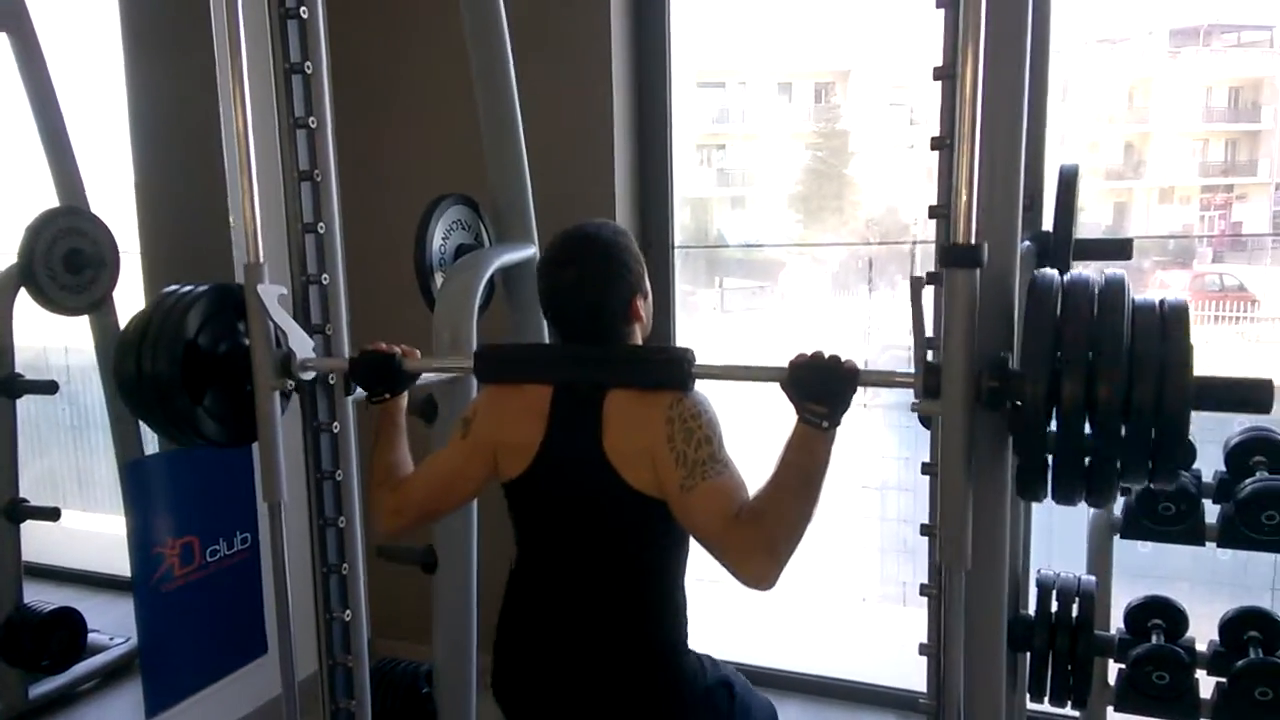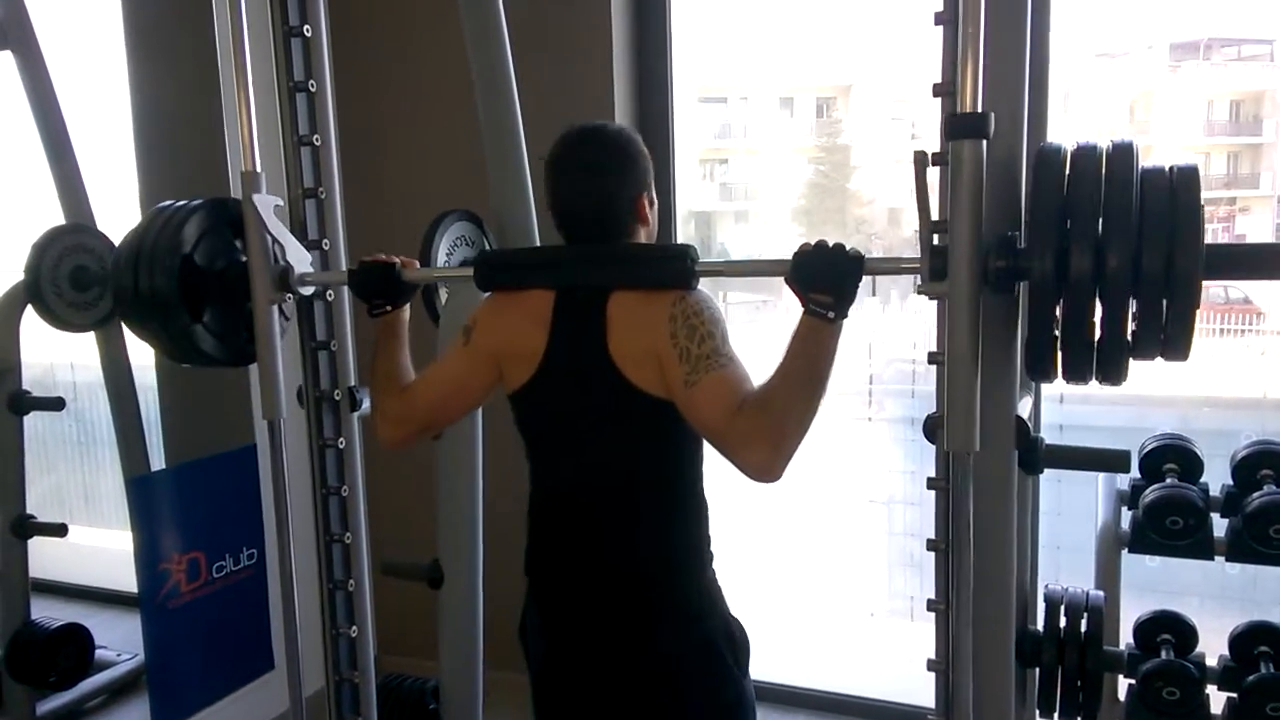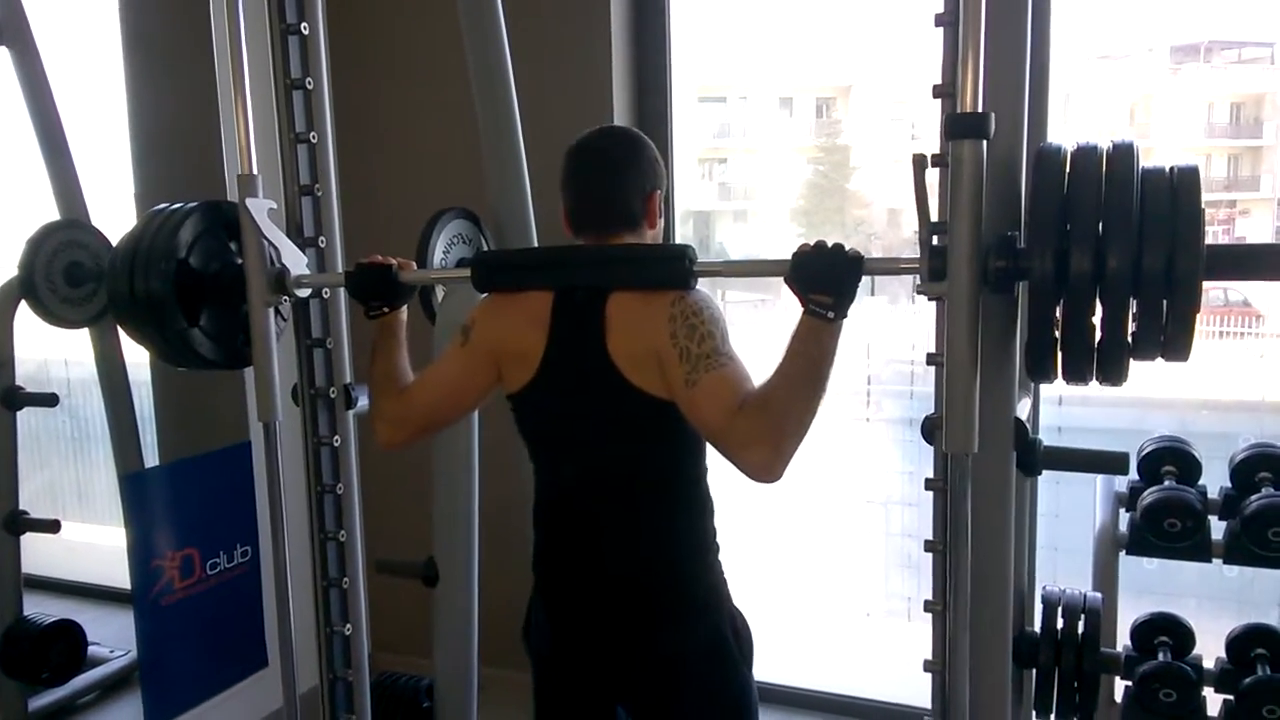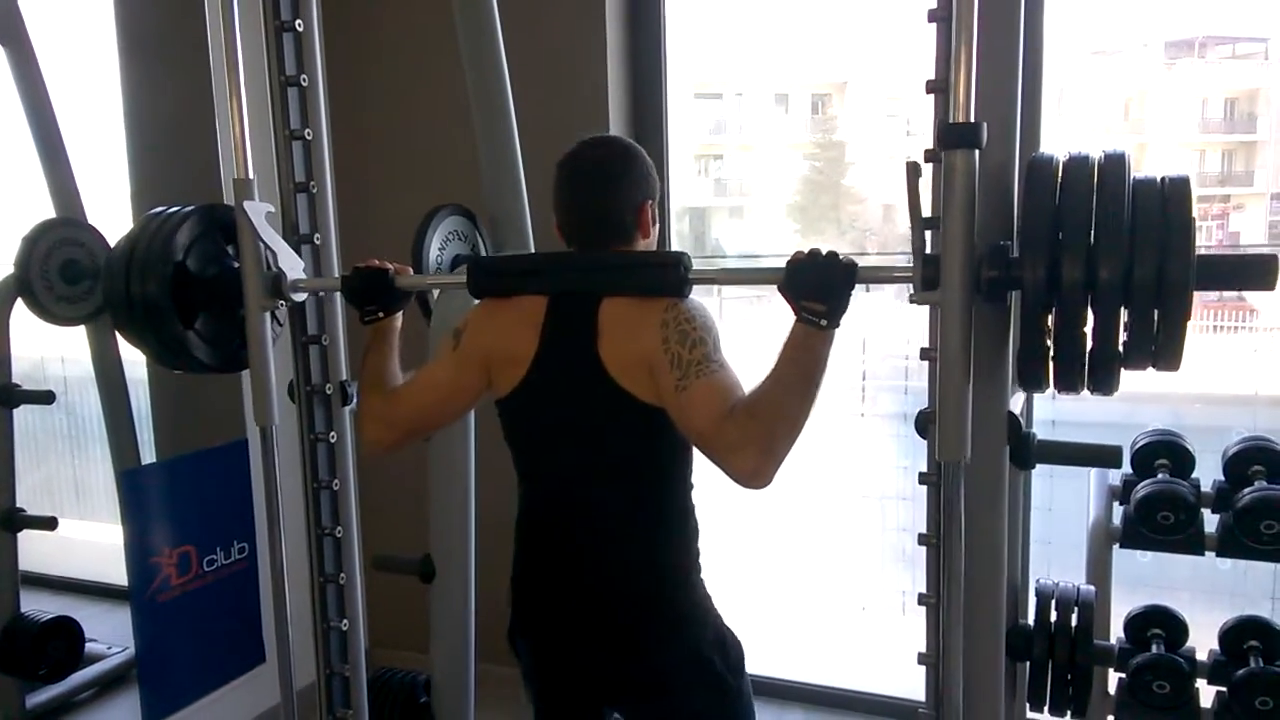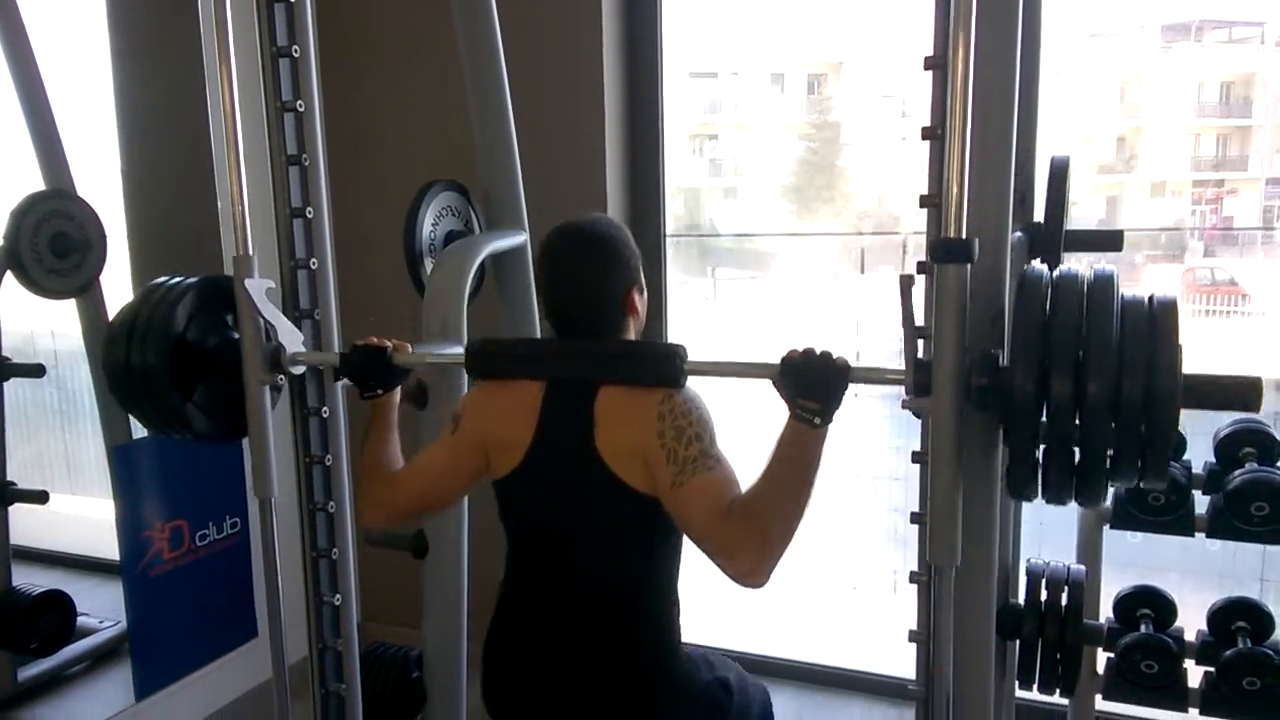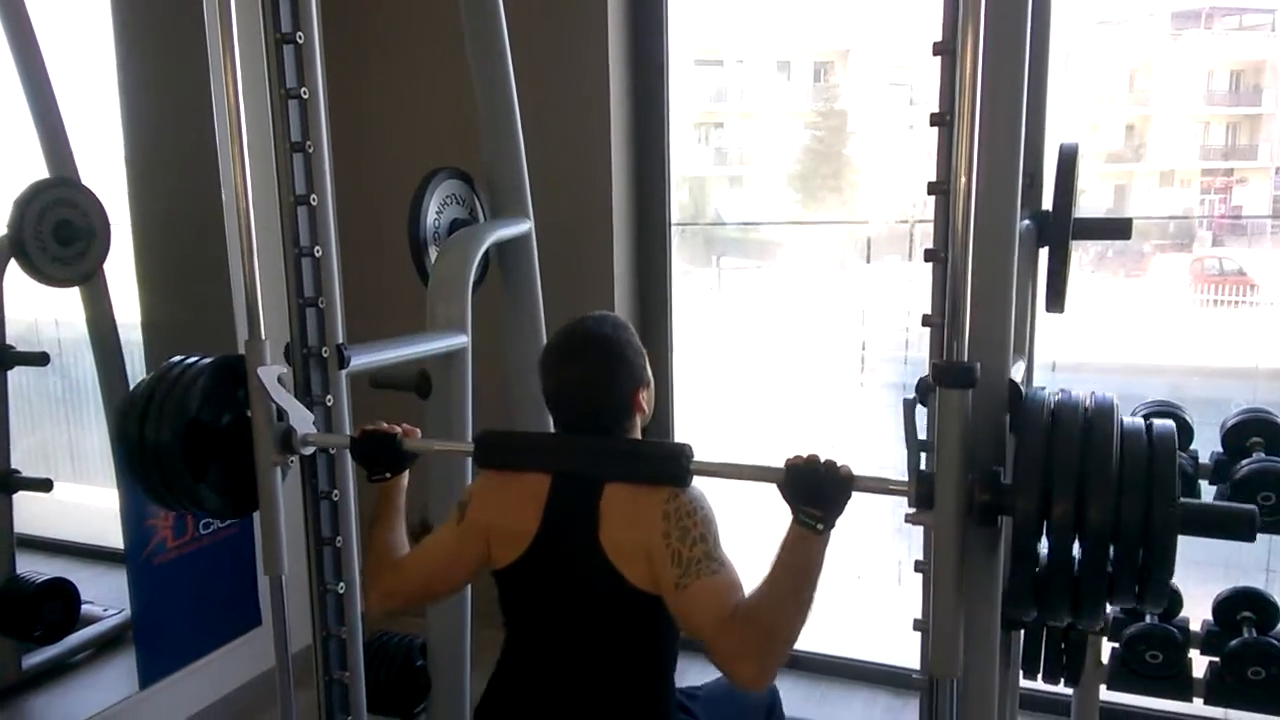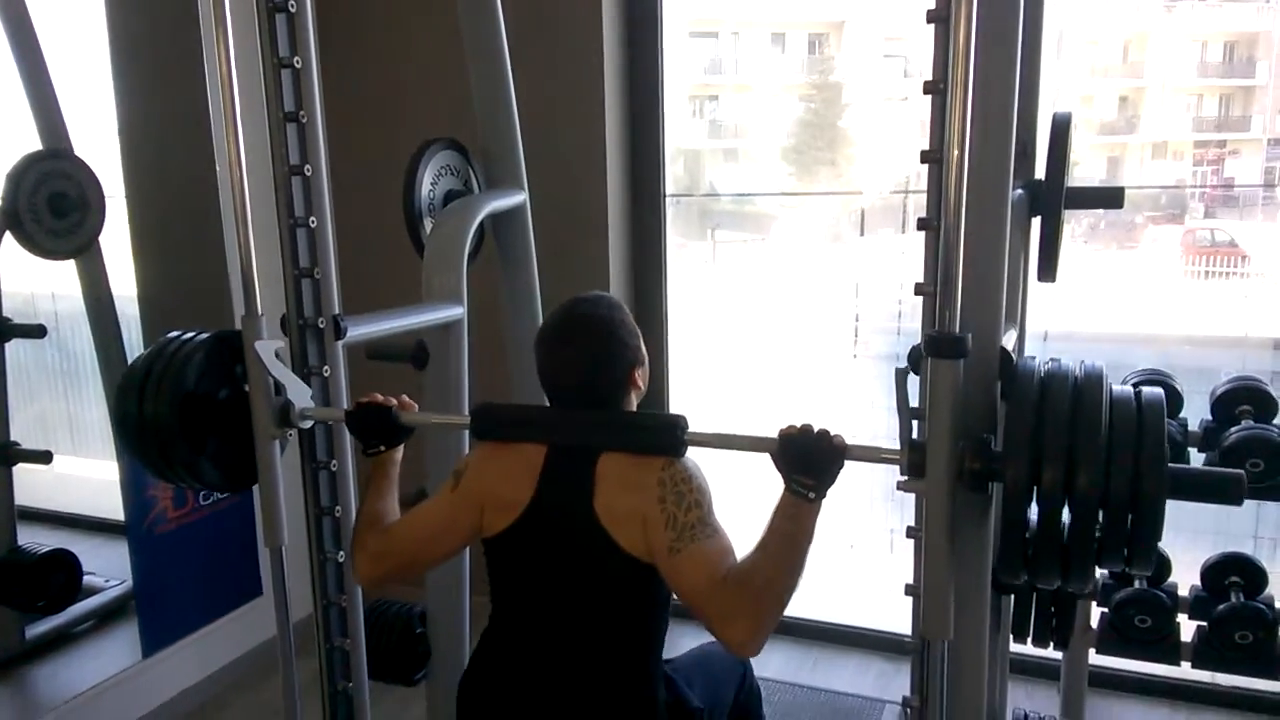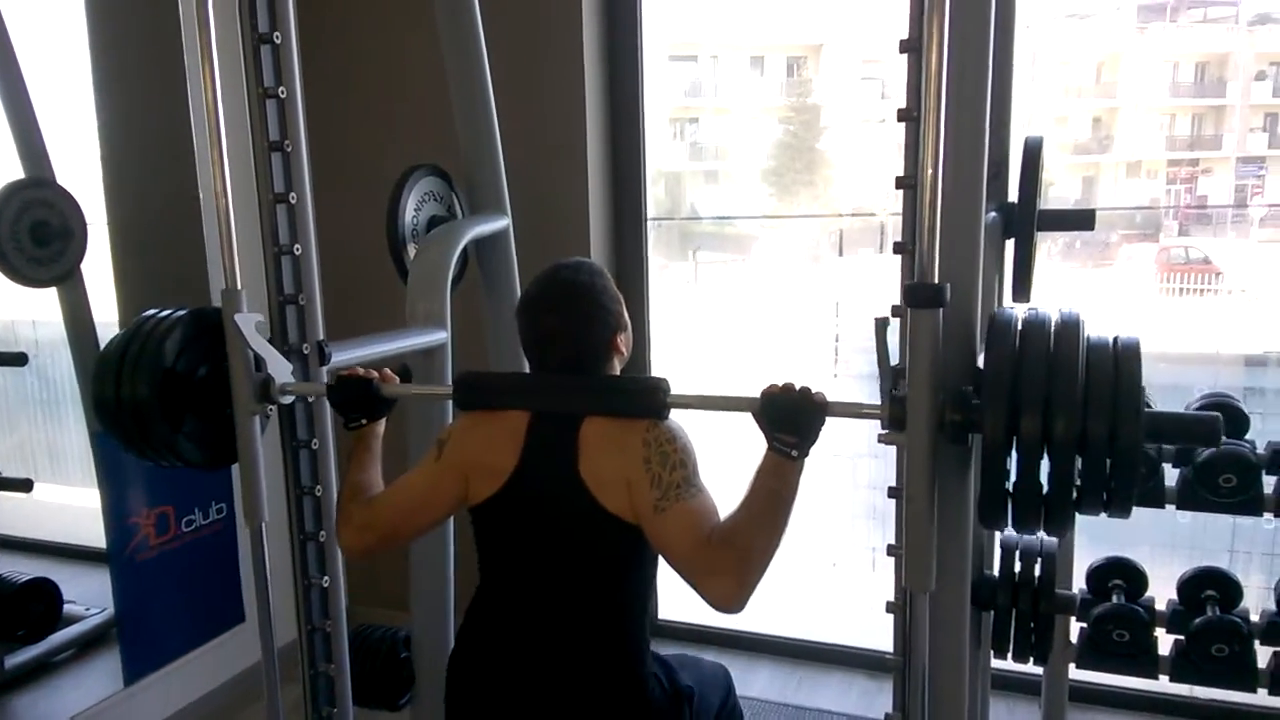
dt=0.4s
person 1, frame 1
left shoulder: (506, 403)
right shoulder: (664, 411)
left elbow: (394, 510)
right elbow: (754, 557)
left wrist: (390, 398)
right wrist: (816, 421)
left hip: (525, 676)
person 1, frame 2
left shoulder: (509, 312)
right shoulder: (669, 310)
left elbow: (397, 420)
right elbow: (761, 450)
left wrist: (391, 312)
right wrist: (822, 313)
left hip: (558, 605)
right hip: (668, 610)
person 1, frame 3
left shoulder: (509, 313)
right shoulder: (669, 310)
left elbow: (395, 421)
right elbow: (761, 450)
left wrist: (389, 315)
right wrist: (822, 314)
left hip: (564, 606)
right hip: (675, 611)
person 1, frame 4
left shoulder: (501, 318)
right shoulder: (662, 318)
left elbow: (380, 426)
right elbow: (749, 456)
left wrist: (383, 319)
right wrist: (814, 322)
left hip: (543, 615)
right hip: (654, 619)
person 1, frame 5
left shoulder: (497, 400)
right shoulder: (658, 406)
left elbow: (382, 505)
right elbow: (746, 552)
left wrist: (383, 396)
right wrist: (808, 415)
person 1, frame 6
left shoulder: (501, 490)
right shoulder: (664, 506)
left elbow: (385, 593)
right elbow: (749, 663)
left wrist: (391, 479)
right wrist: (811, 525)
person 1, frame 7
left shoulder: (496, 463)
right shoulder: (657, 477)
left elbow: (373, 561)
right elbow: (740, 627)
left wrist: (385, 452)
right wrist: (802, 493)
right knee: (727, 670)
person 1, frame 8
left shoulder: (479, 432)
right shoulder: (642, 440)
left elbow: (359, 531)
right elbow: (725, 582)
left wrist: (367, 424)
right wrist: (785, 452)
